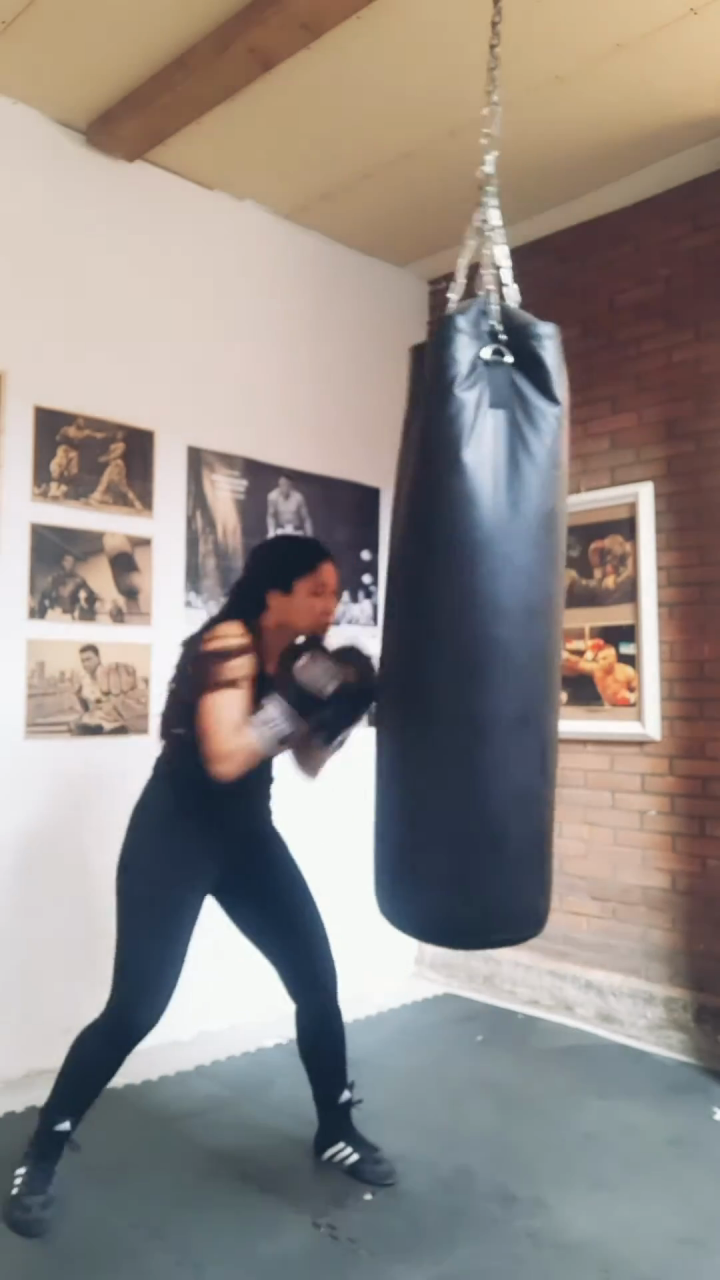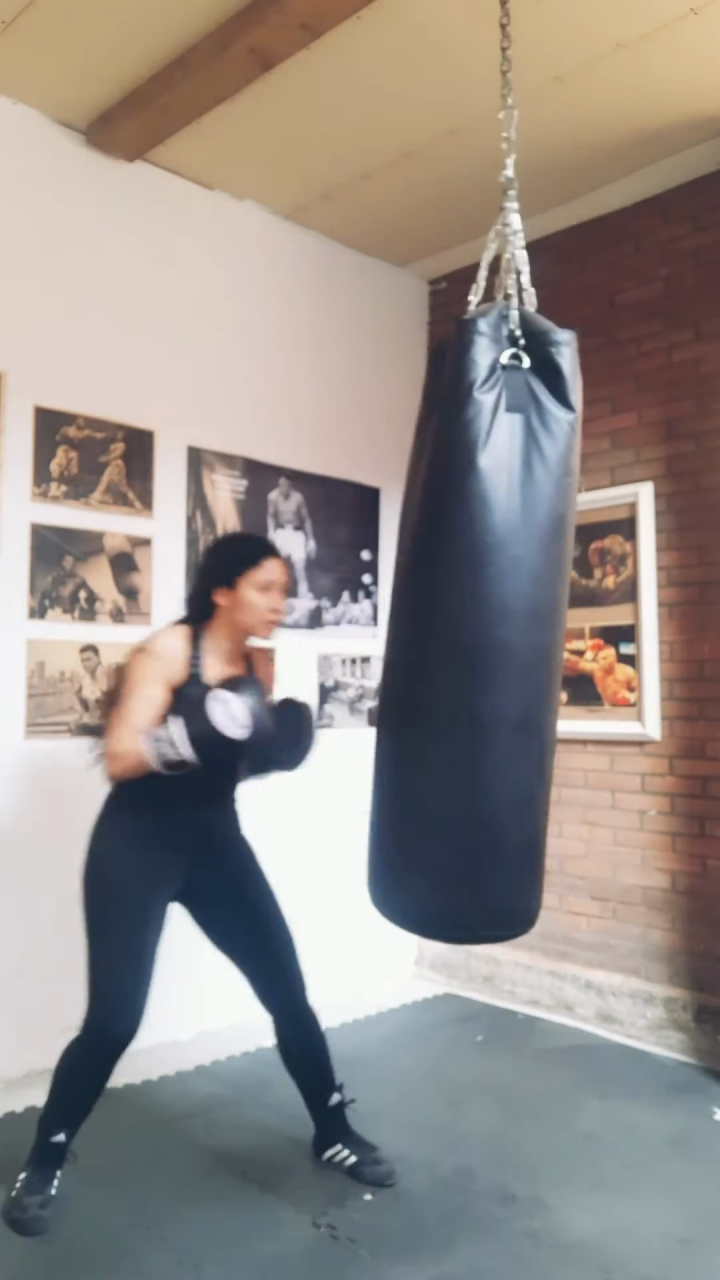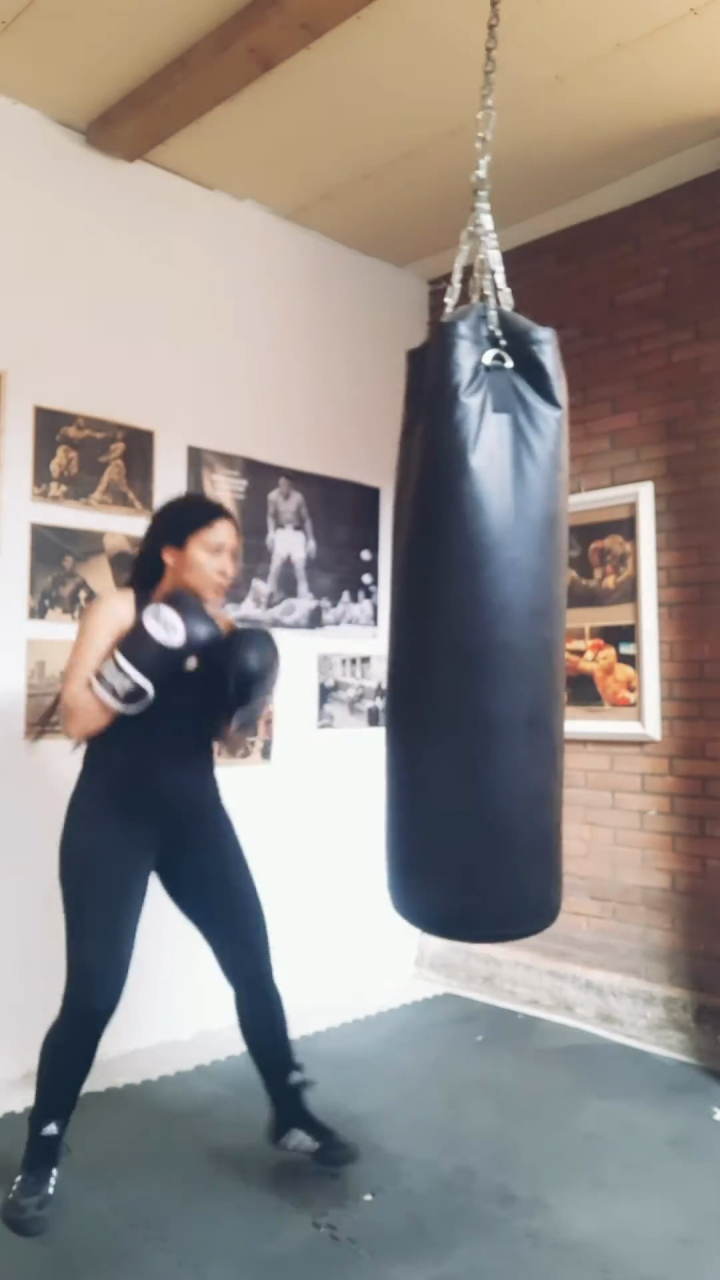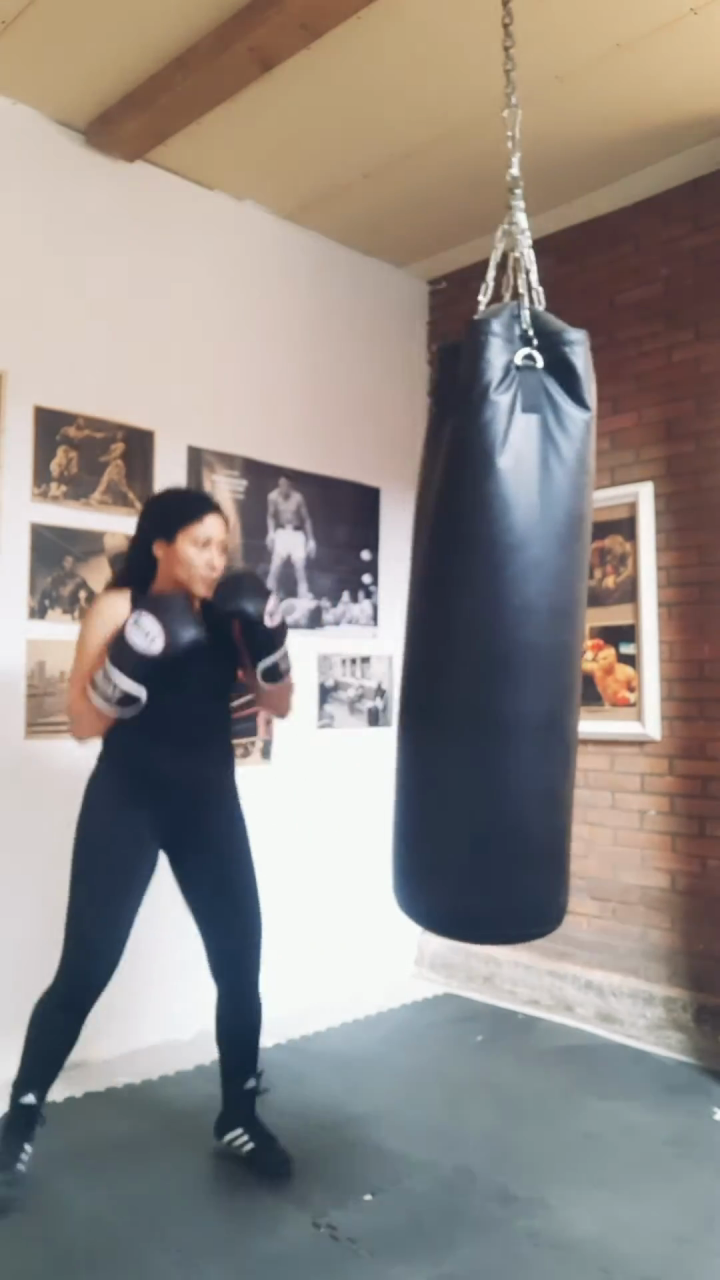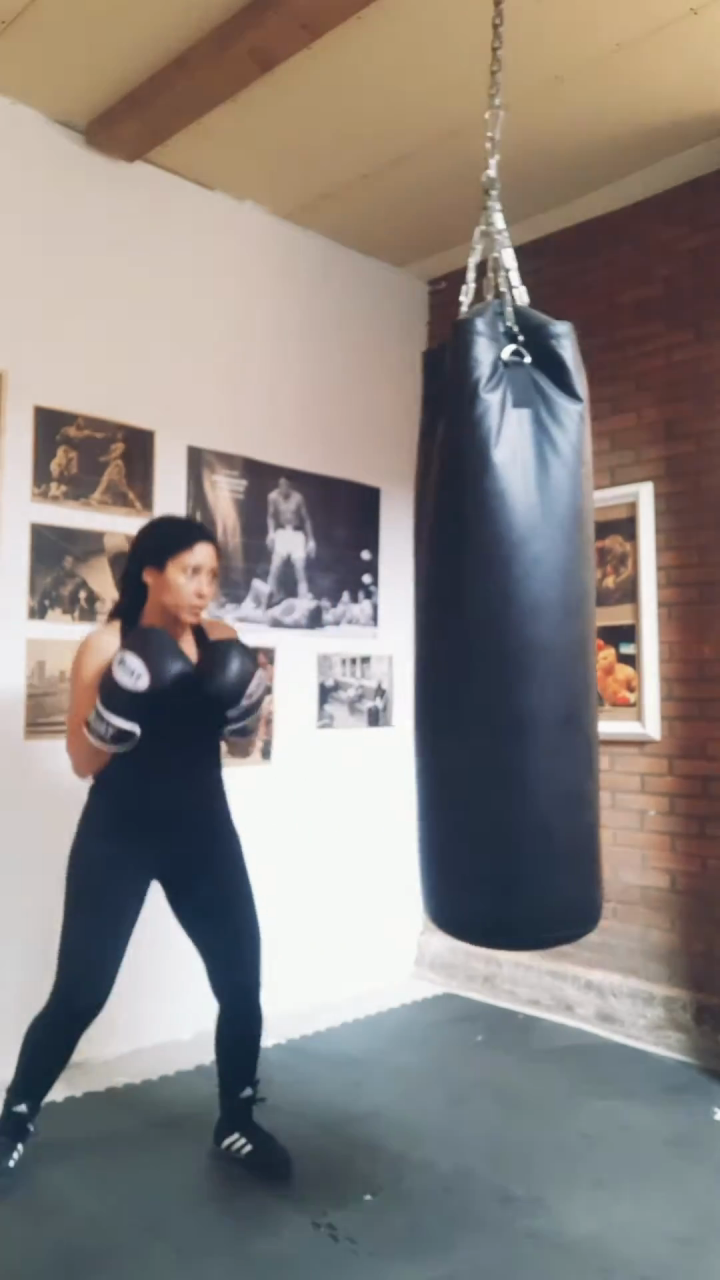
dt=0.2s
person 1, frame 1
left shoulder: (295, 656)
right shoulder: (229, 646)
left elbow: (311, 761)
right elbow: (225, 759)
left wrist: (342, 701)
right wrist: (301, 701)
left hip: (247, 835)
right hip: (174, 835)
left knee: (317, 982)
right knee: (136, 1007)
left ankle: (336, 1131)
person 1, frame 2
left shoulder: (252, 666)
right shoulder: (169, 650)
right elbow: (118, 758)
left wrist: (270, 746)
right wrist: (200, 730)
left hip: (214, 843)
right hip: (135, 844)
left knee: (287, 991)
right knee: (114, 1020)
left ankle: (333, 1133)
person 1, frame 3
left shoulder: (218, 628)
right shoulder: (118, 611)
right elbow: (78, 719)
left wrist: (249, 691)
right wrist: (145, 654)
left hip: (196, 816)
right hip: (110, 818)
left knee: (255, 969)
right knee: (92, 997)
left ankle: (291, 1114)
person 1, frame 4
left shoulder: (228, 609)
right shoulder: (117, 610)
left elbow: (278, 707)
right elbow: (85, 724)
left wrist: (268, 637)
right wrist: (136, 659)
left hip: (209, 802)
right hip: (127, 802)
left knee: (240, 968)
right knee: (85, 972)
left ankle: (239, 1118)
person 1, frame 5
left shoulder: (222, 642)
right shoulder: (107, 645)
left elbow: (243, 745)
right elbow: (84, 762)
left wrist: (246, 695)
right wrist: (127, 696)
left hip: (203, 830)
right hip: (119, 834)
left knee: (241, 985)
right knee: (78, 996)
left ankle: (237, 1122)
